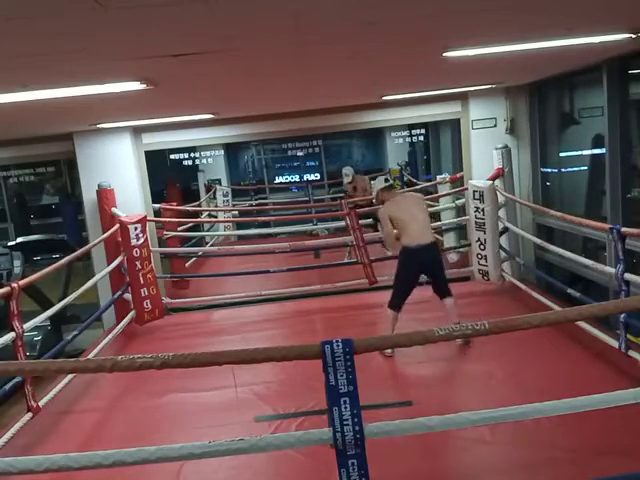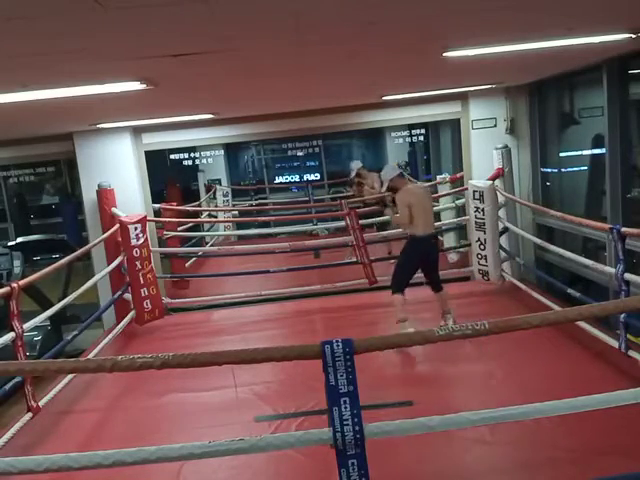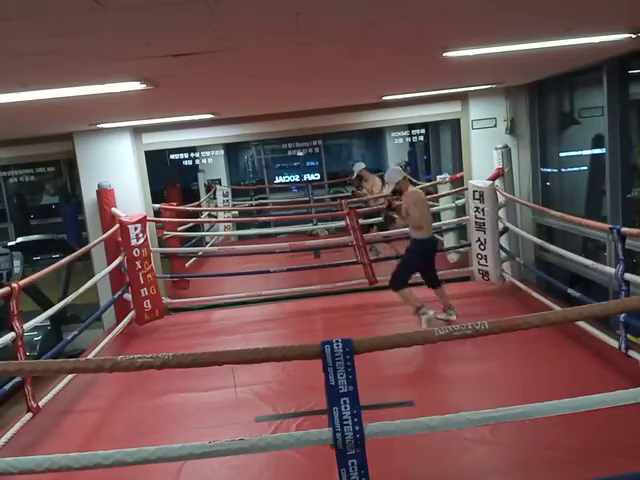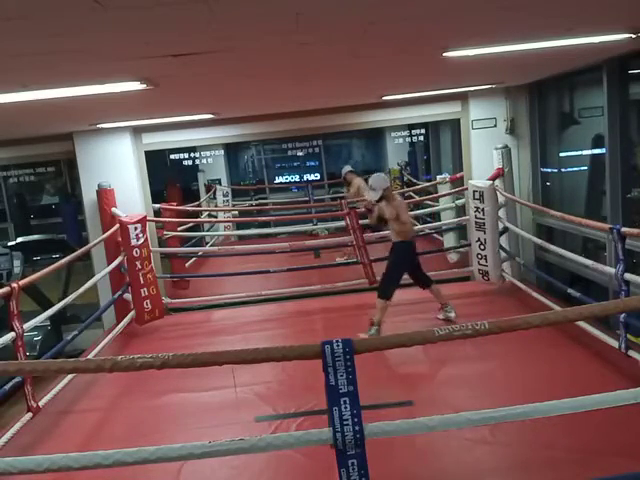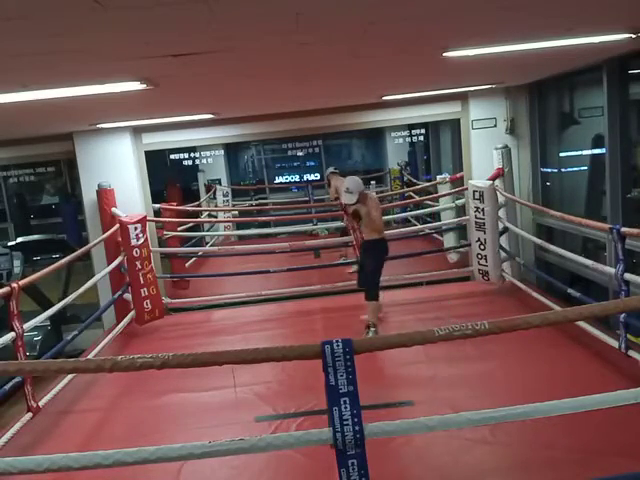
dt=0.3s
person 1, frame 1
left shoulder: (385, 209)
right shoulder: (418, 198)
left elbow: (389, 241)
left hip: (411, 254)
right hip: (431, 249)
left knee: (396, 300)
right knee: (443, 291)
person 1, frame 2
left shoulder: (401, 195)
right shoulder: (424, 189)
left elbow: (405, 223)
left wrist: (389, 212)
left hip: (416, 242)
right hip: (432, 240)
left knee: (397, 285)
right knee: (434, 281)
left ankle: (402, 323)
right ankle: (448, 318)
person 1, frame 3
left shoulder: (409, 196)
right shoulder: (415, 193)
left elbow: (418, 223)
right wrist: (395, 207)
left hip: (420, 244)
right hip: (428, 242)
left knee: (397, 281)
right knee: (432, 278)
left ankle: (422, 311)
right ankle: (449, 311)
person 1, frame 4
left shoulder: (397, 204)
right shoulder: (382, 201)
left elbow: (409, 230)
right elbow: (374, 221)
left wrist: (390, 223)
right wrist: (370, 211)
left hip: (403, 248)
right hip: (402, 246)
left knee: (385, 287)
right knee: (422, 279)
left ankle: (375, 328)
right ankle: (447, 309)
person 1, frame 5
left shoulder: (372, 201)
right shoulder: (353, 201)
left elbow: (380, 227)
left wrist: (362, 219)
right wrist: (350, 214)
left hip: (378, 246)
right hip: (366, 244)
left knee: (370, 286)
right knee: (363, 283)
left ankle: (373, 328)
right ankle: (375, 312)
